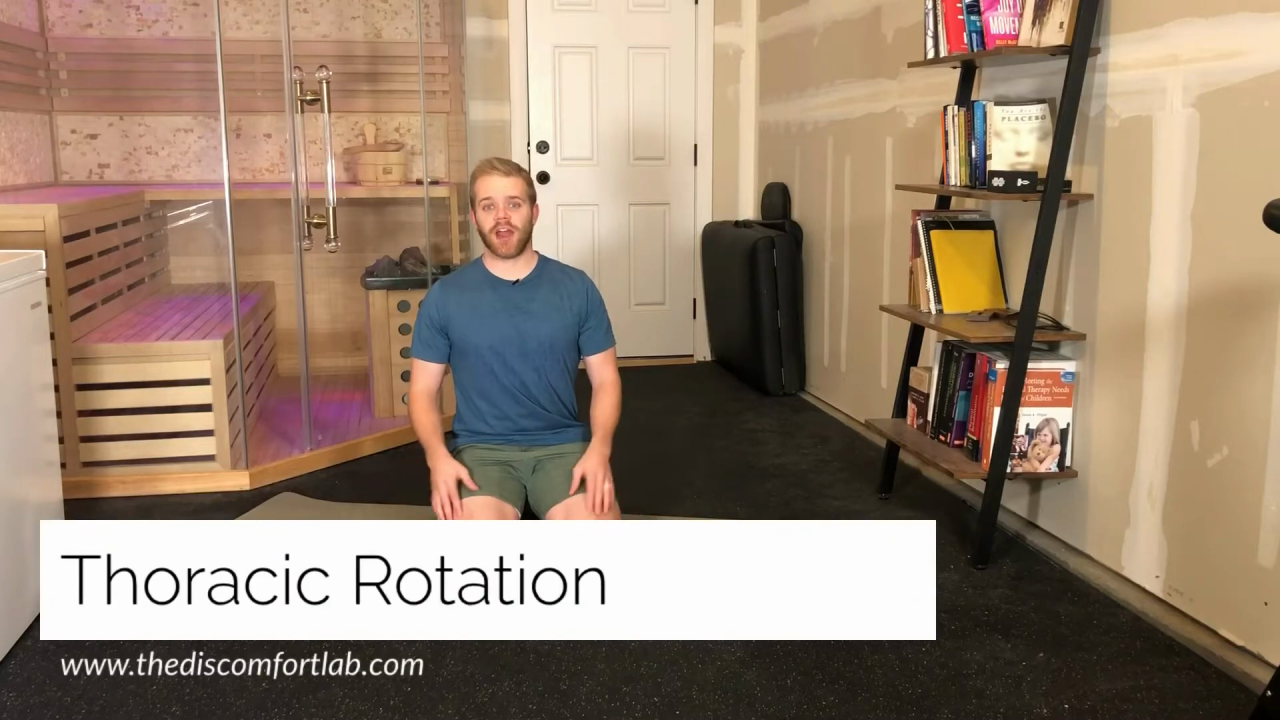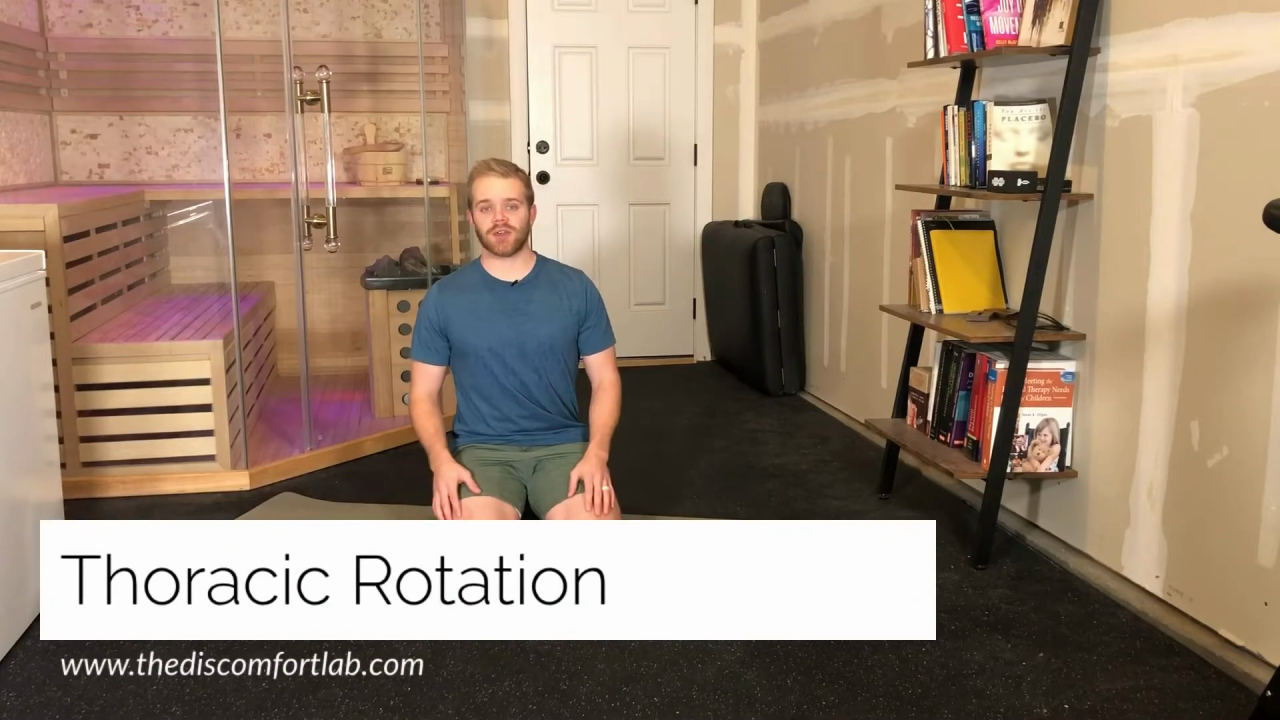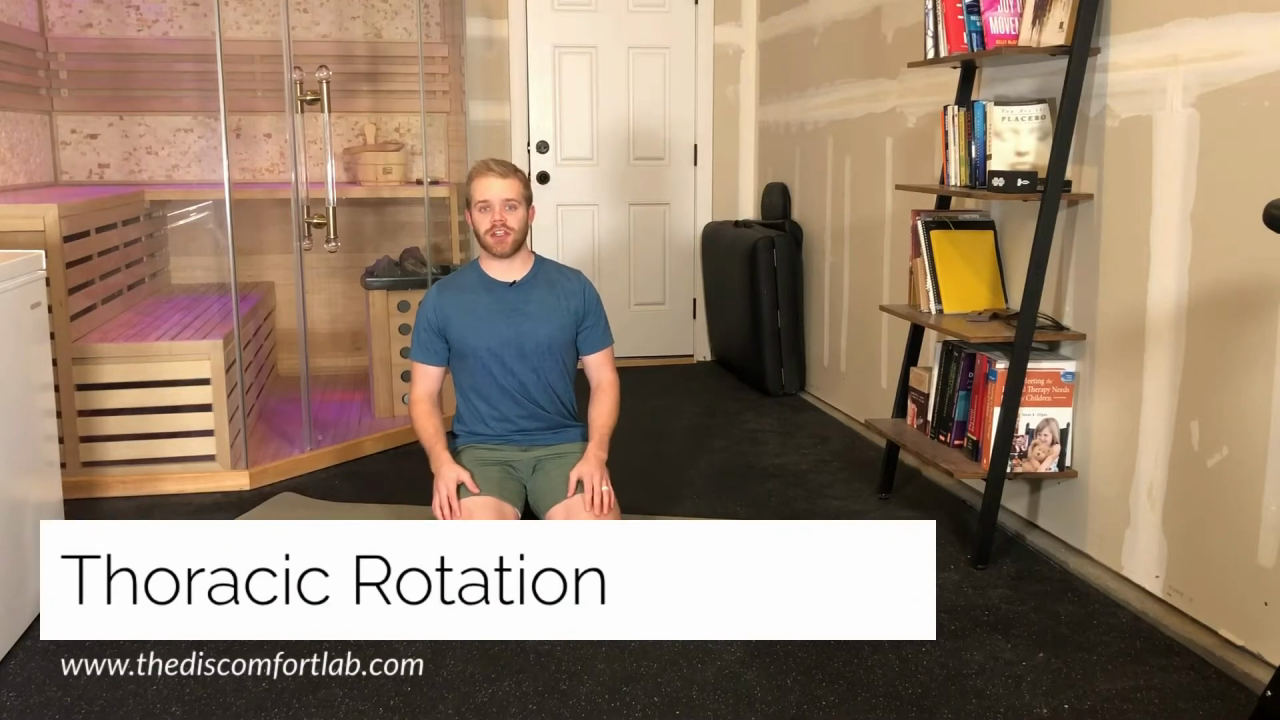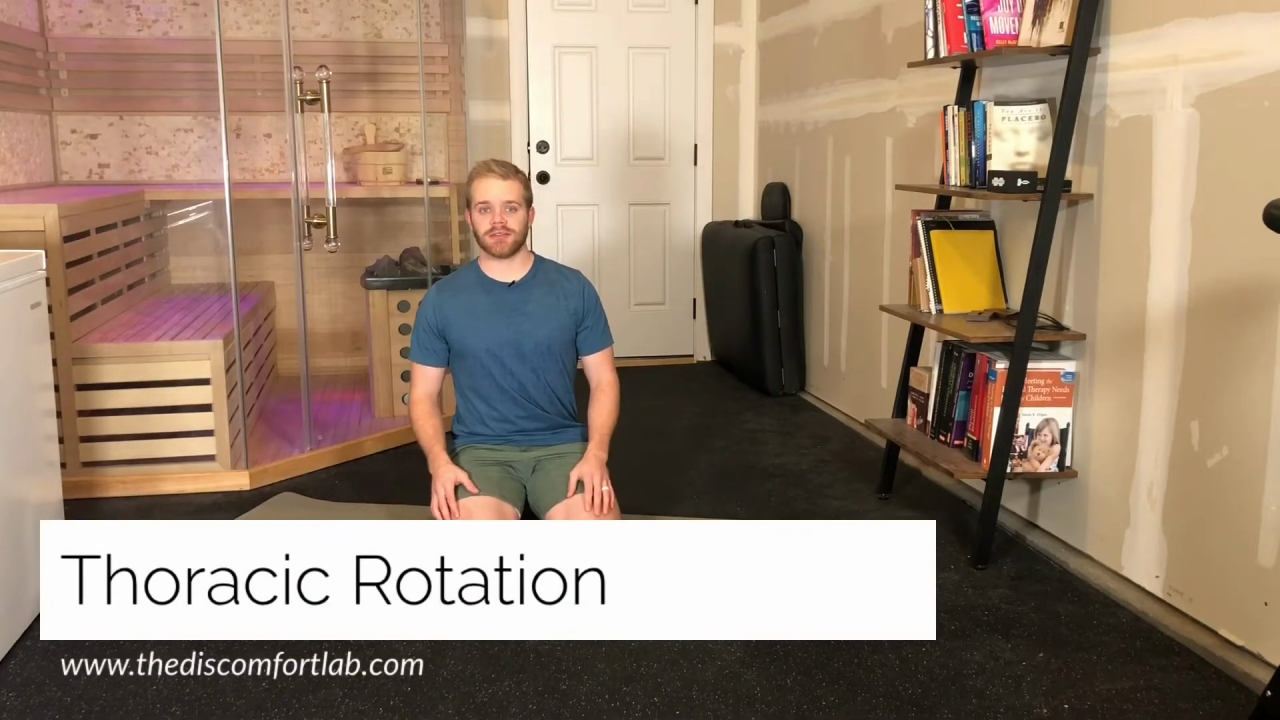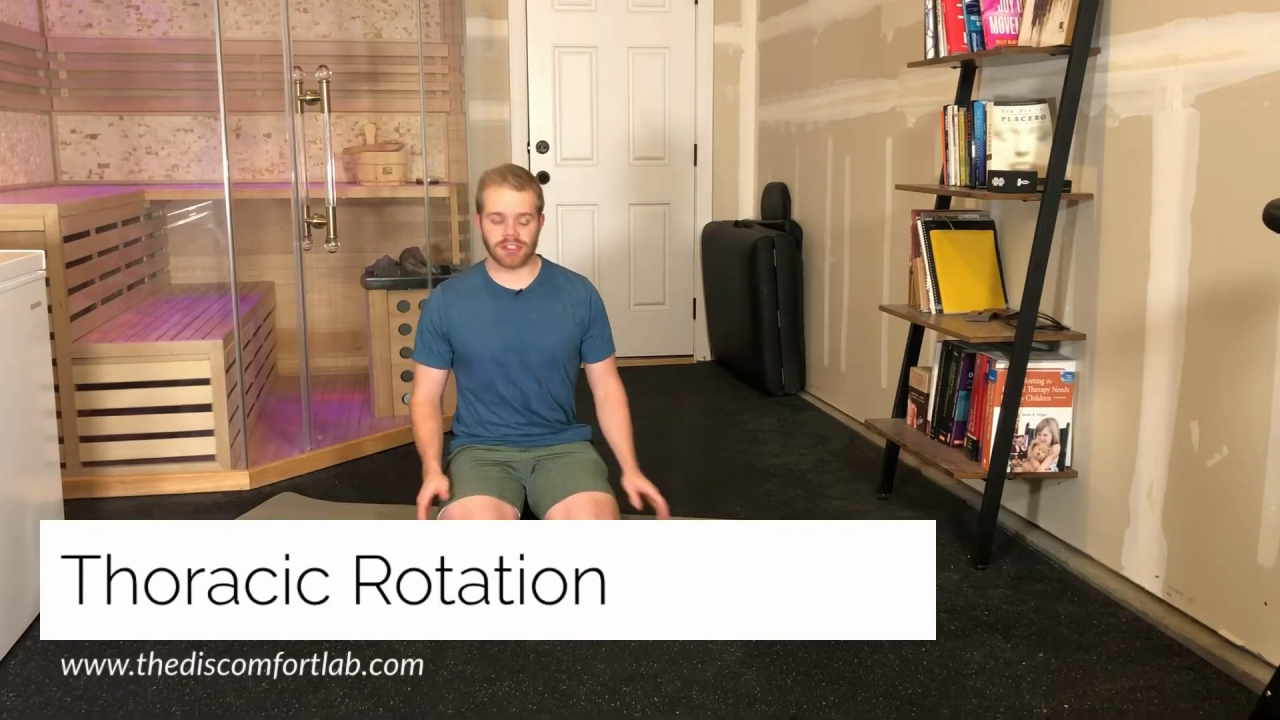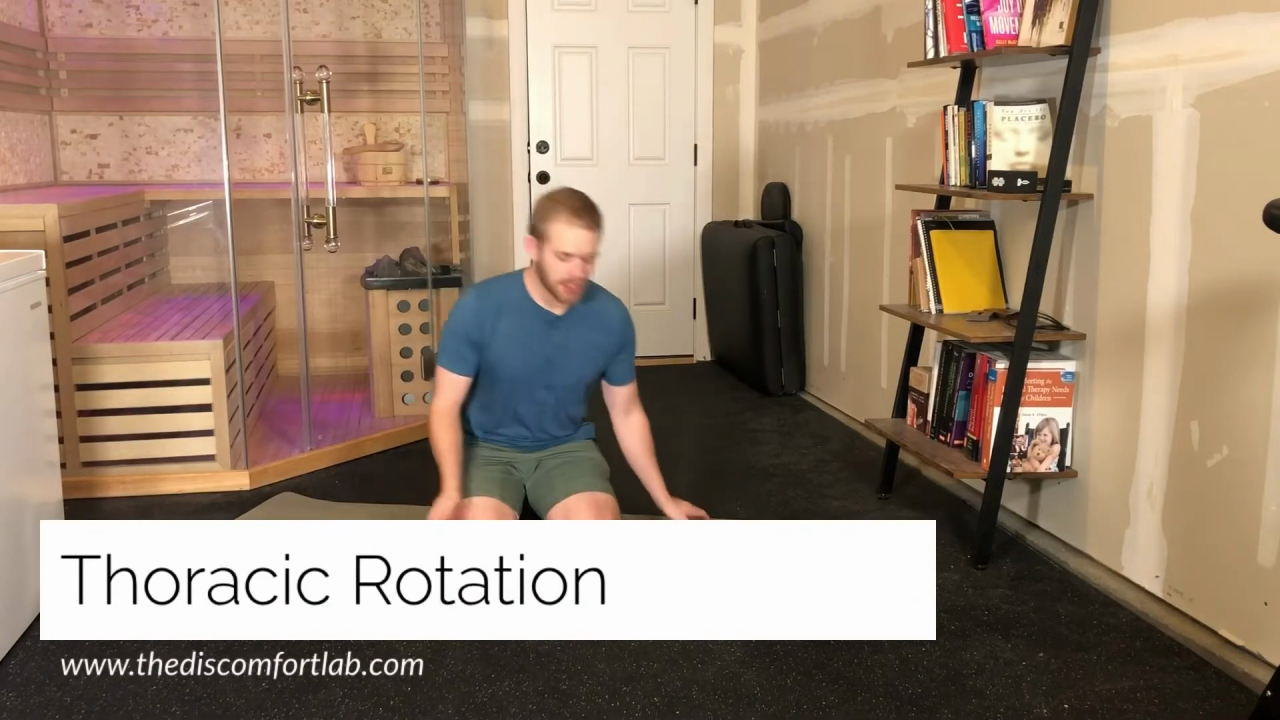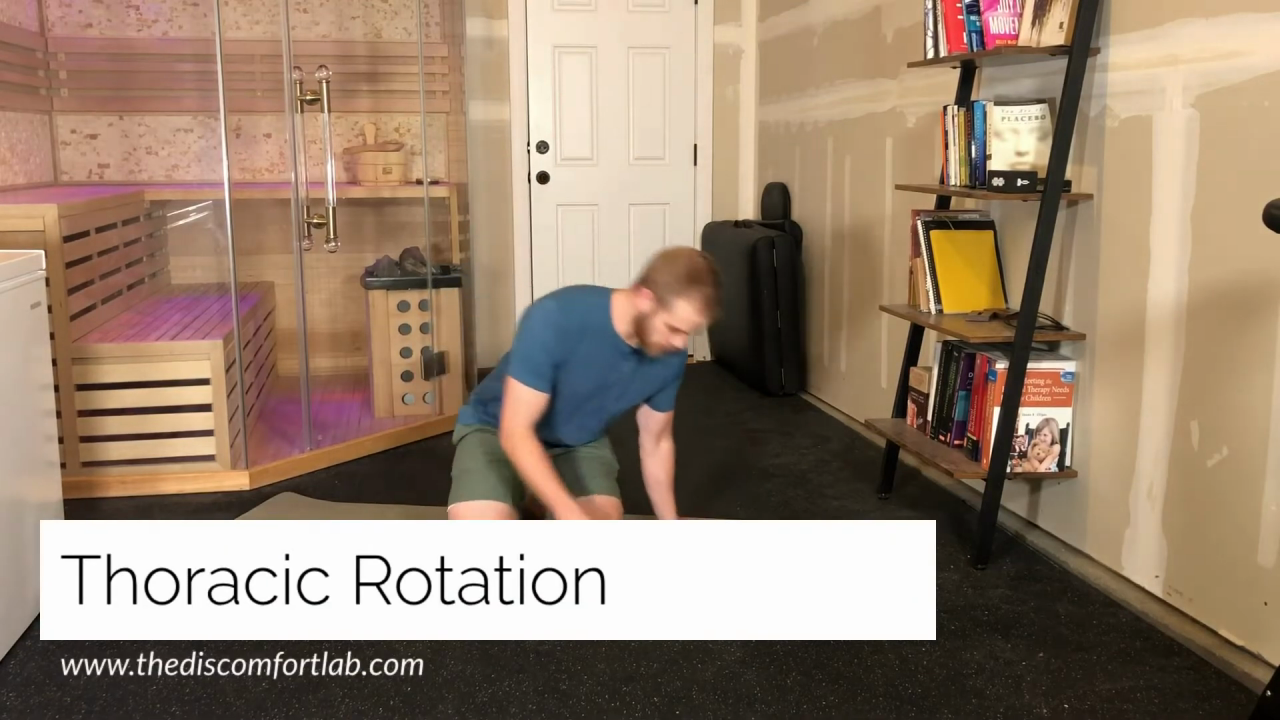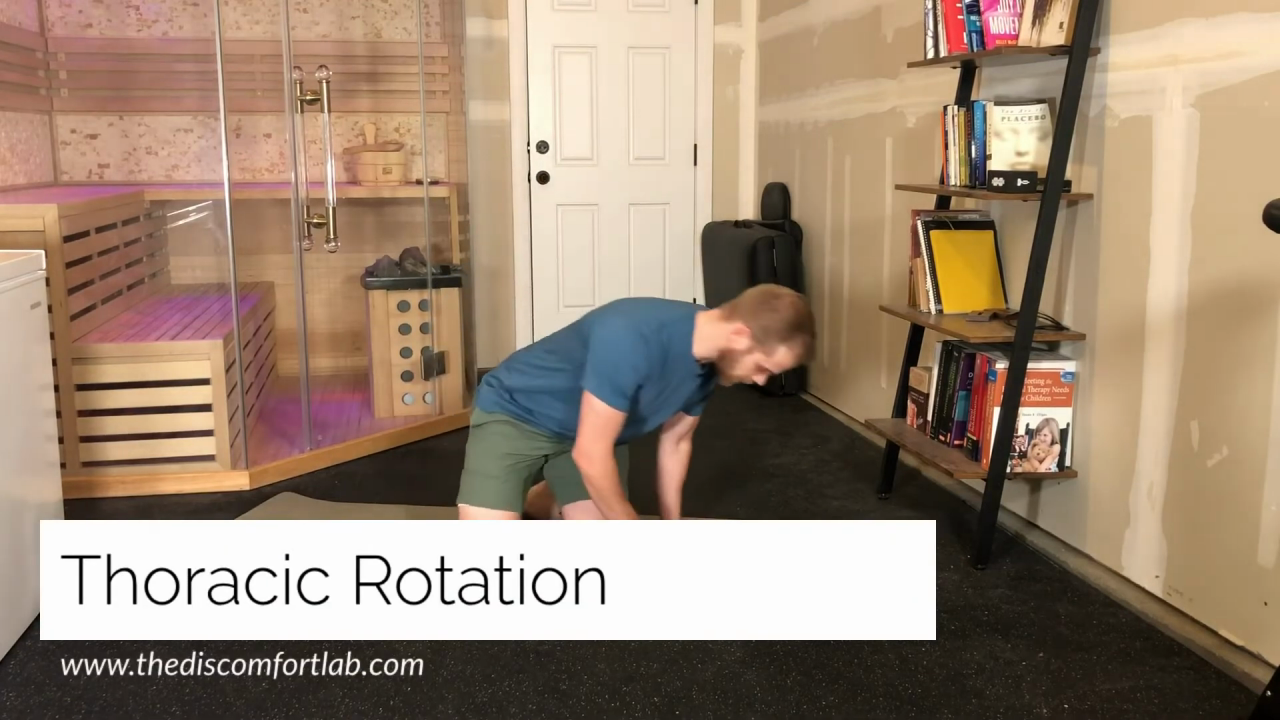
dt=0.3s
person 1, frame 1
left shoulder: (577, 288)
right shoulder: (444, 296)
left elbow: (606, 379)
right elbow: (422, 390)
left wrist: (599, 446)
right wrist: (438, 456)
left hip: (562, 445)
right hip: (481, 448)
person 1, frame 2
left shoulder: (576, 288)
right shoulder: (443, 298)
left elbow: (605, 380)
right elbow: (423, 394)
left wrist: (596, 453)
right wrist: (441, 459)
left hip: (562, 445)
right hip: (482, 448)
person 1, frame 3
left shoulder: (574, 288)
right shoulder: (442, 299)
left elbow: (604, 380)
right elbow: (424, 395)
left wrist: (595, 453)
right wrist: (441, 460)
left hip: (562, 445)
right hip: (481, 448)
person 1, frame 4
left shoulder: (574, 288)
right shoulder: (442, 300)
left elbow: (603, 380)
right elbow: (423, 396)
left wrist: (596, 453)
right wrist: (439, 461)
left hip: (561, 445)
right hip: (482, 448)
person 1, frame 5
left shoulder: (579, 295)
right shoulder: (446, 301)
left elbow: (607, 388)
right elbow: (426, 396)
left wrist: (630, 469)
right wrist: (432, 469)
left hip: (562, 445)
right hip: (484, 449)
person 1, frame 6
left shoulder: (611, 317)
right shoulder: (479, 305)
left elbow: (626, 413)
right elbow: (445, 407)
left wrist: (665, 500)
right wrist: (451, 487)
left hip: (566, 448)
right hip: (487, 448)
person 1, frame 7
left shoulder: (670, 355)
right shoulder: (557, 319)
left elbow: (657, 441)
right elbow: (515, 432)
right wrist: (573, 517)
left hip: (579, 444)
right hip: (495, 430)
person 1, frame 8
left shoulder: (709, 361)
right shoulder: (632, 337)
left elbow: (675, 440)
right elbow: (590, 453)
left hip: (581, 426)
right hip: (513, 412)
left ankle: (543, 496)
